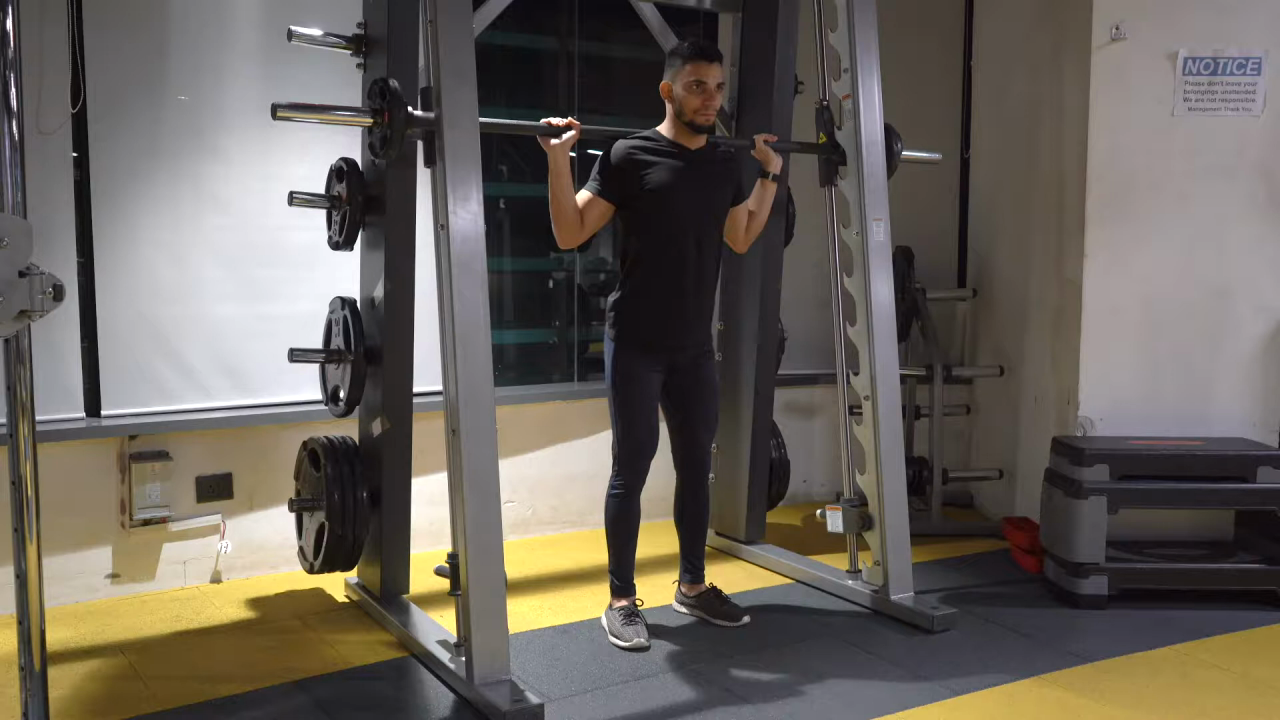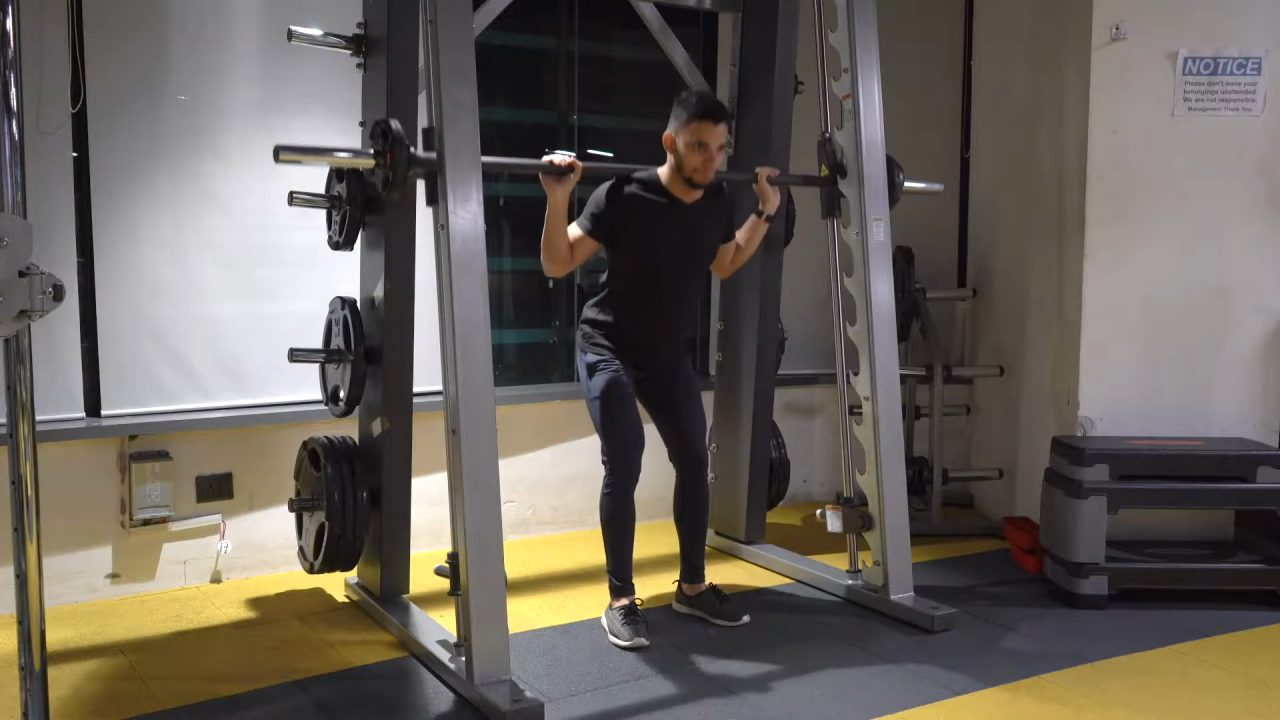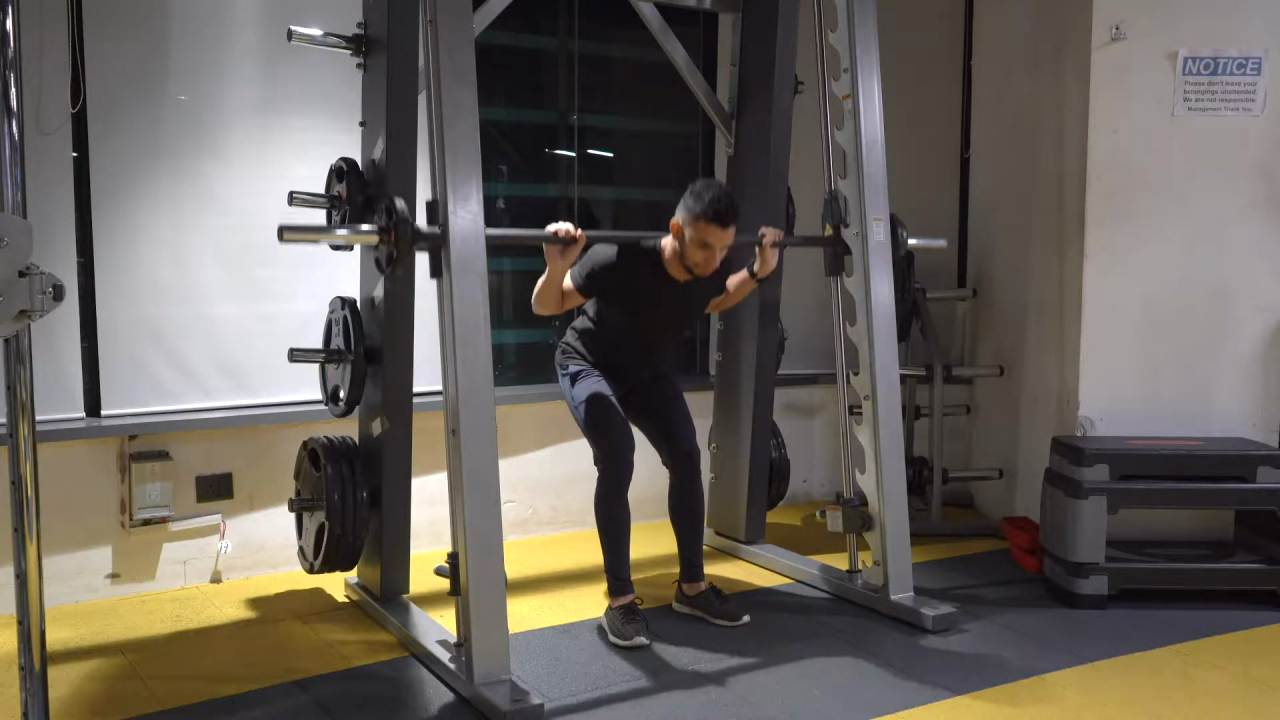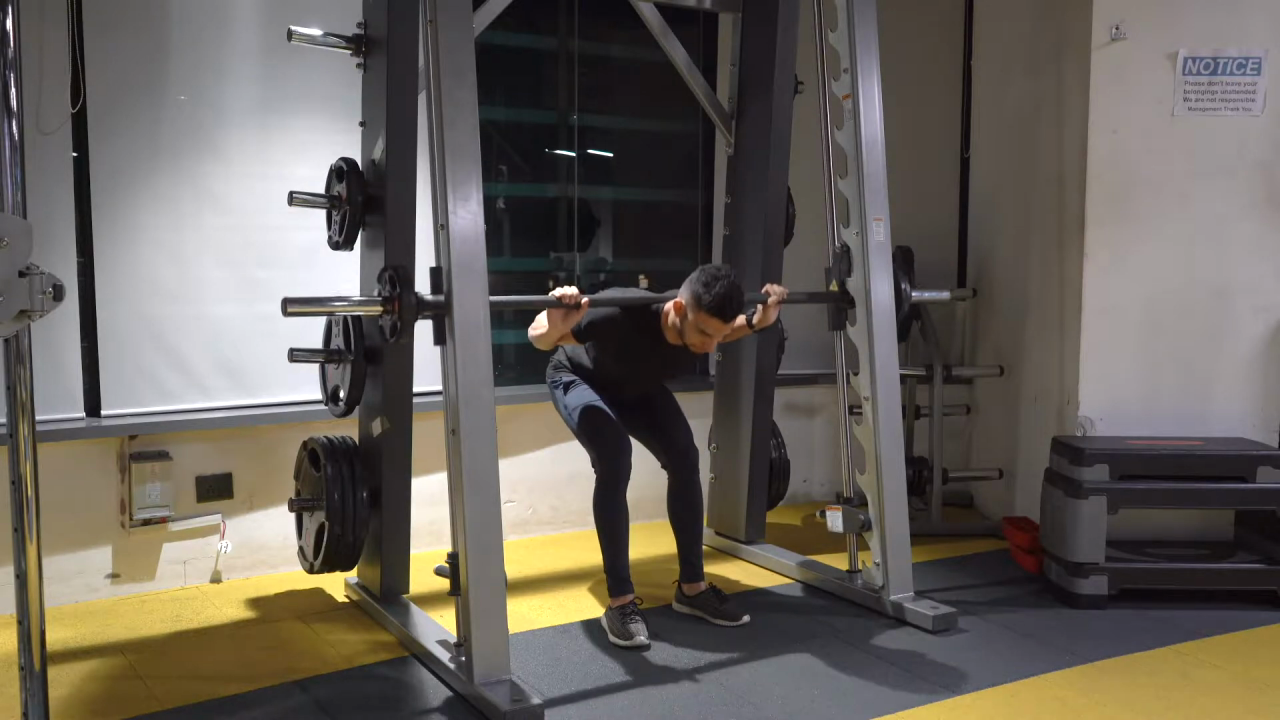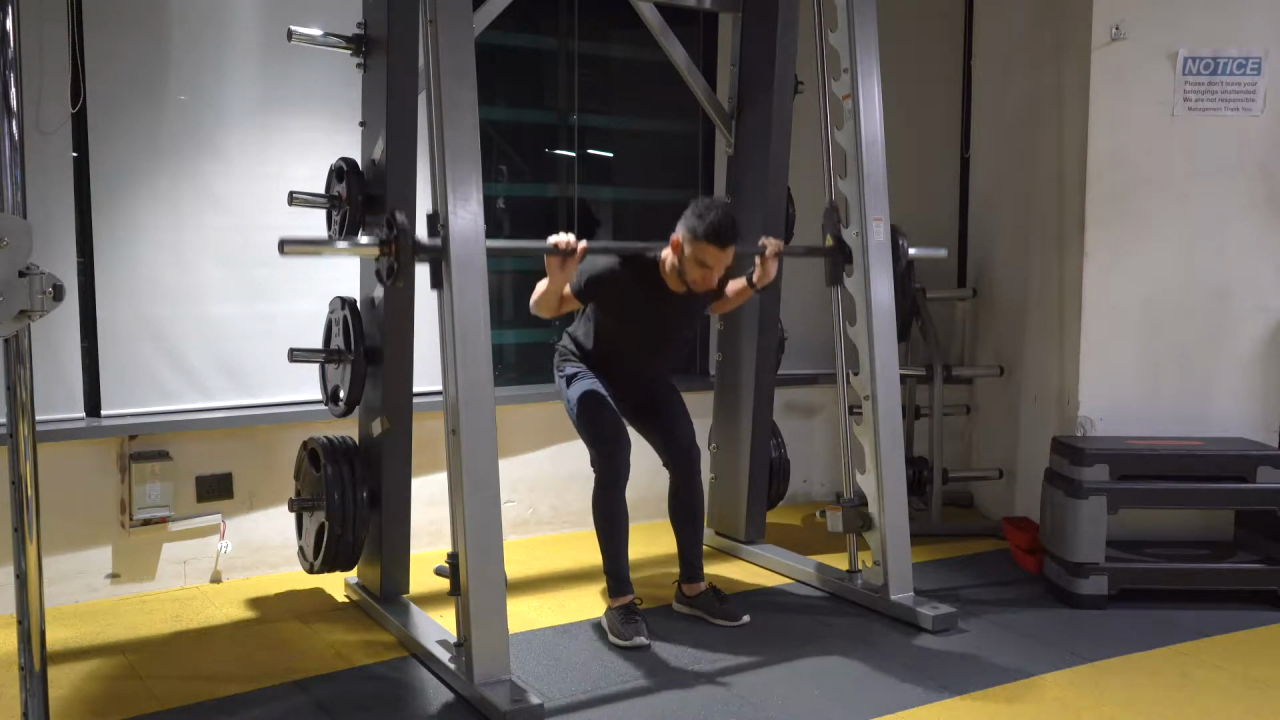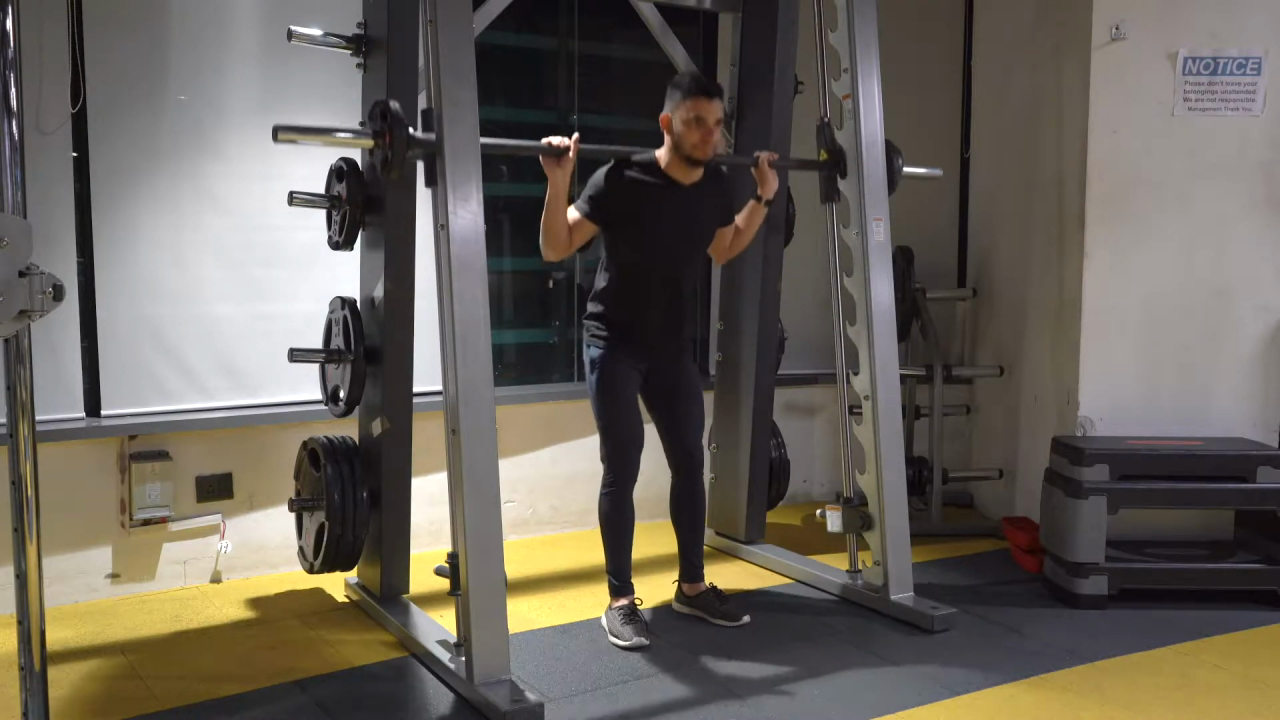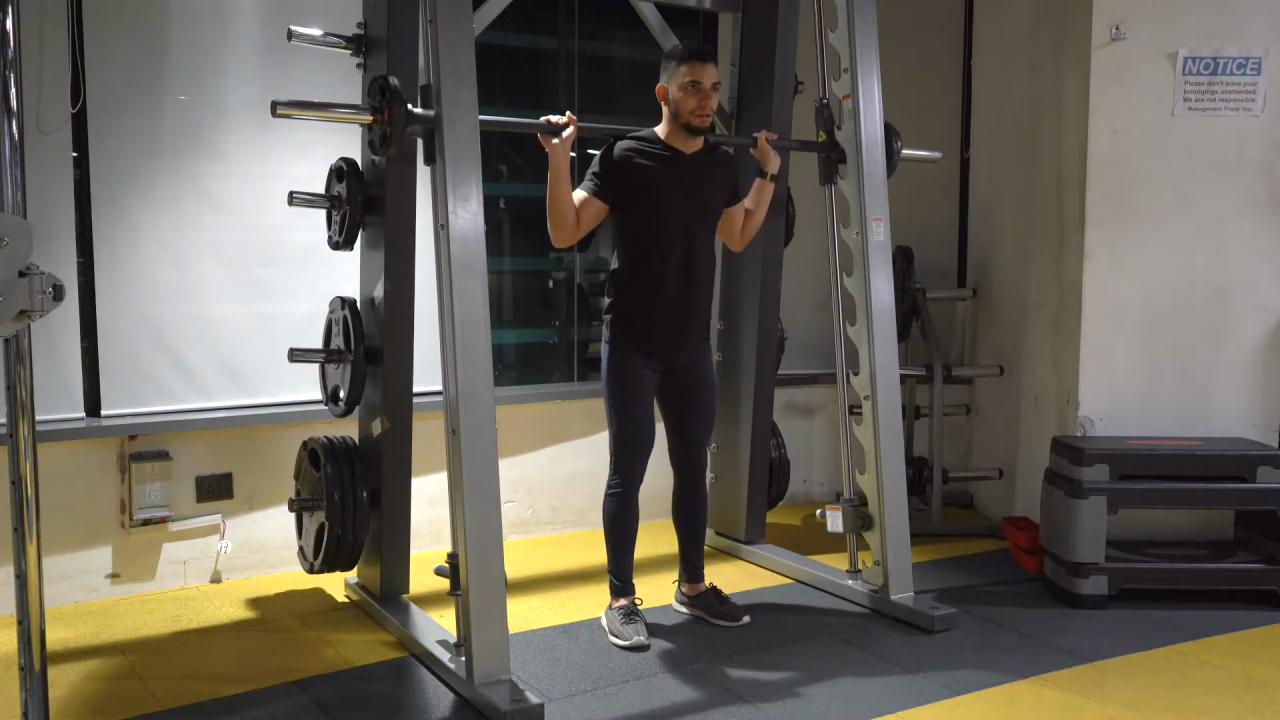
dt=0.7s
person 1, frame 1
left shoulder: (725, 165)
right shoulder: (630, 158)
left elbow: (742, 239)
right elbow: (570, 235)
left wrist: (770, 175)
right wrist: (559, 161)
left hip: (694, 346)
right hip: (637, 343)
left knee: (696, 463)
right knee: (633, 467)
left ankle: (693, 586)
right ankle: (621, 600)
person 1, frame 2
left shoulder: (719, 202)
right shoulder: (624, 197)
left elbow: (725, 264)
right elbow: (557, 264)
left wrist: (766, 211)
right wrist: (557, 199)
left hip: (669, 353)
right hip: (609, 351)
left knee: (694, 460)
right knee: (624, 465)
left ankle: (692, 586)
right ankle: (621, 601)
person 1, frame 3
left shoulder: (710, 268)
right shoulder: (620, 262)
right elbow: (544, 306)
left wrist: (759, 270)
right wrist: (556, 268)
left hip: (649, 371)
right hip: (589, 366)
left knee: (686, 456)
right knee: (618, 458)
left ankle: (692, 585)
right ankle: (620, 600)
person 1, frame 4
left shoulder: (704, 325)
right shoulder: (620, 318)
right elbow: (538, 337)
left wrist: (757, 321)
right wrist: (555, 326)
left hip: (639, 385)
right hip: (580, 379)
left knee: (684, 457)
right knee: (615, 459)
left ankle: (692, 586)
right ankle: (620, 601)
person 1, frame 5
left shoulder: (707, 279)
right shoulder: (618, 272)
right elbow: (543, 309)
left wrist: (758, 280)
right wrist: (556, 278)
left hip: (647, 372)
right hip: (586, 367)
left knee: (687, 459)
right knee: (614, 462)
left ankle: (692, 586)
right ankle: (620, 601)
person 1, frame 6
left shoulder: (717, 186)
right shoulder: (621, 181)
left elbow: (723, 249)
right elbow: (554, 249)
left wrist: (764, 196)
right wrist: (558, 183)
left hip: (672, 346)
right hip: (613, 344)
left knee: (690, 461)
right knee: (622, 466)
left ankle: (692, 586)
right ankle: (621, 600)
person 1, frame 7
left shoulder: (720, 164)
right shoulder: (625, 157)
left elbow: (738, 237)
right elbow: (564, 234)
left wrist: (768, 173)
right wrist: (559, 159)
left hip: (691, 343)
right hip: (633, 343)
left knee: (692, 464)
right knee: (629, 470)
left ankle: (693, 585)
right ankle: (621, 600)
